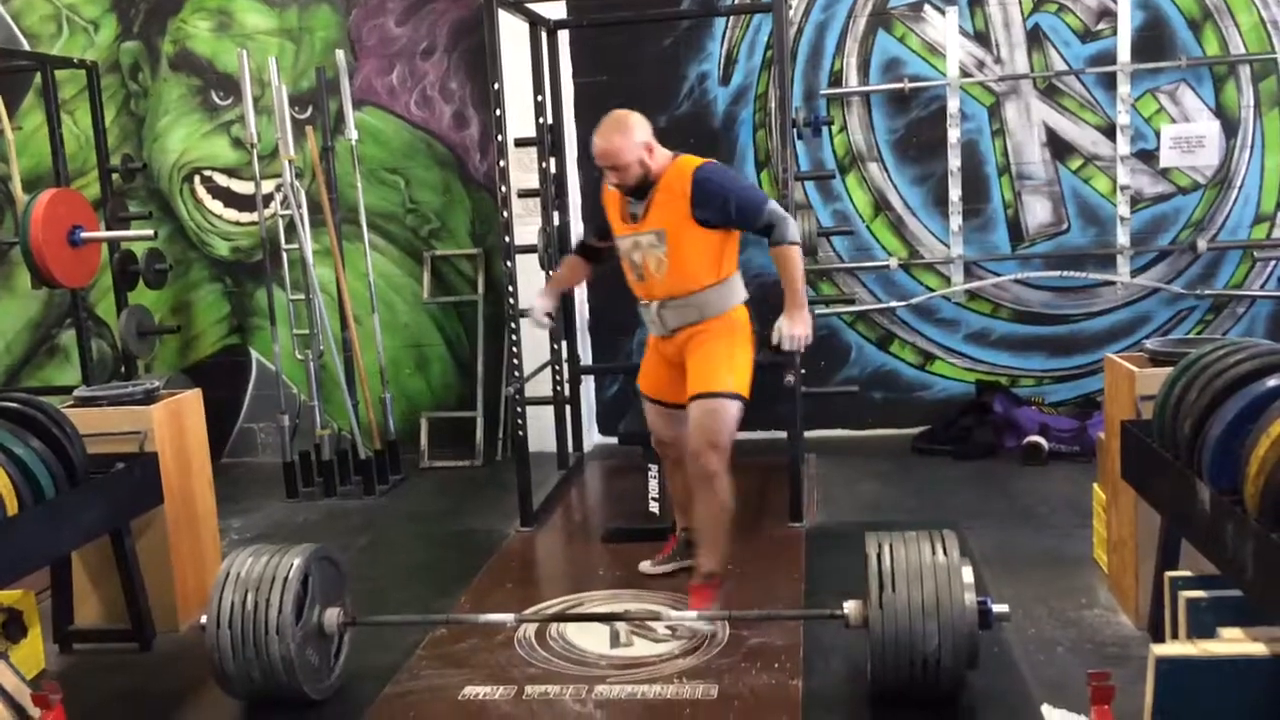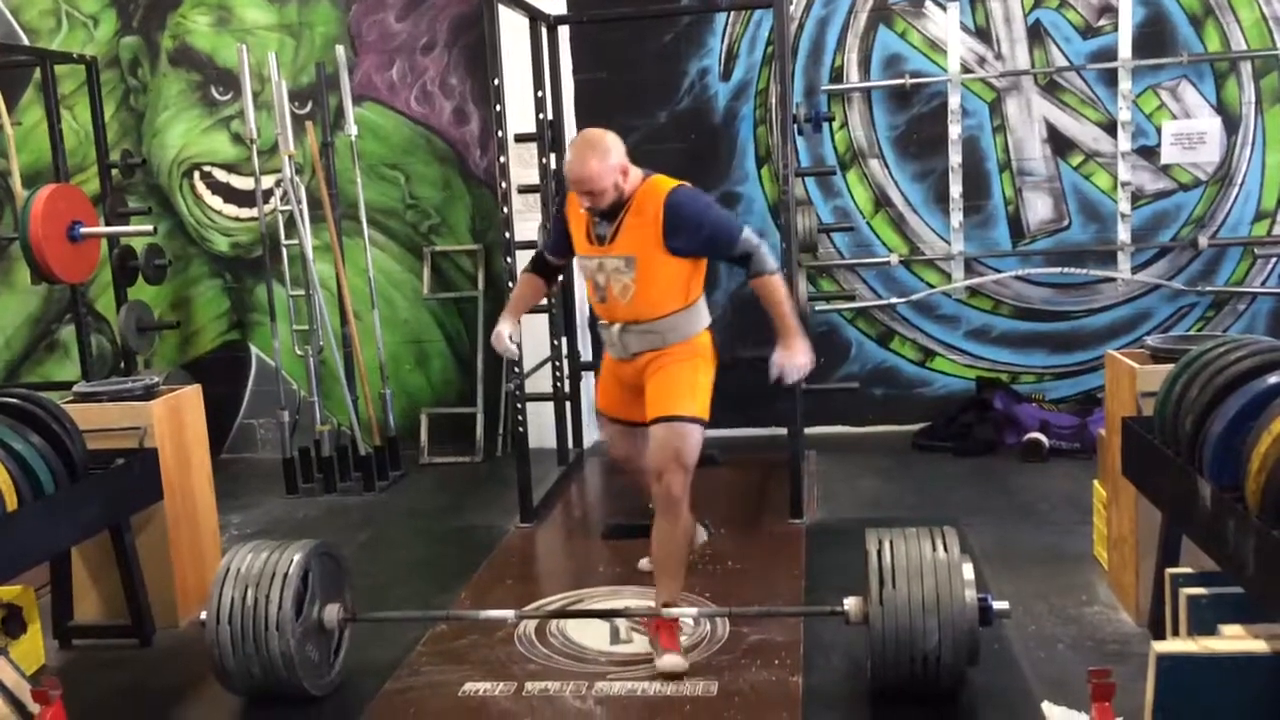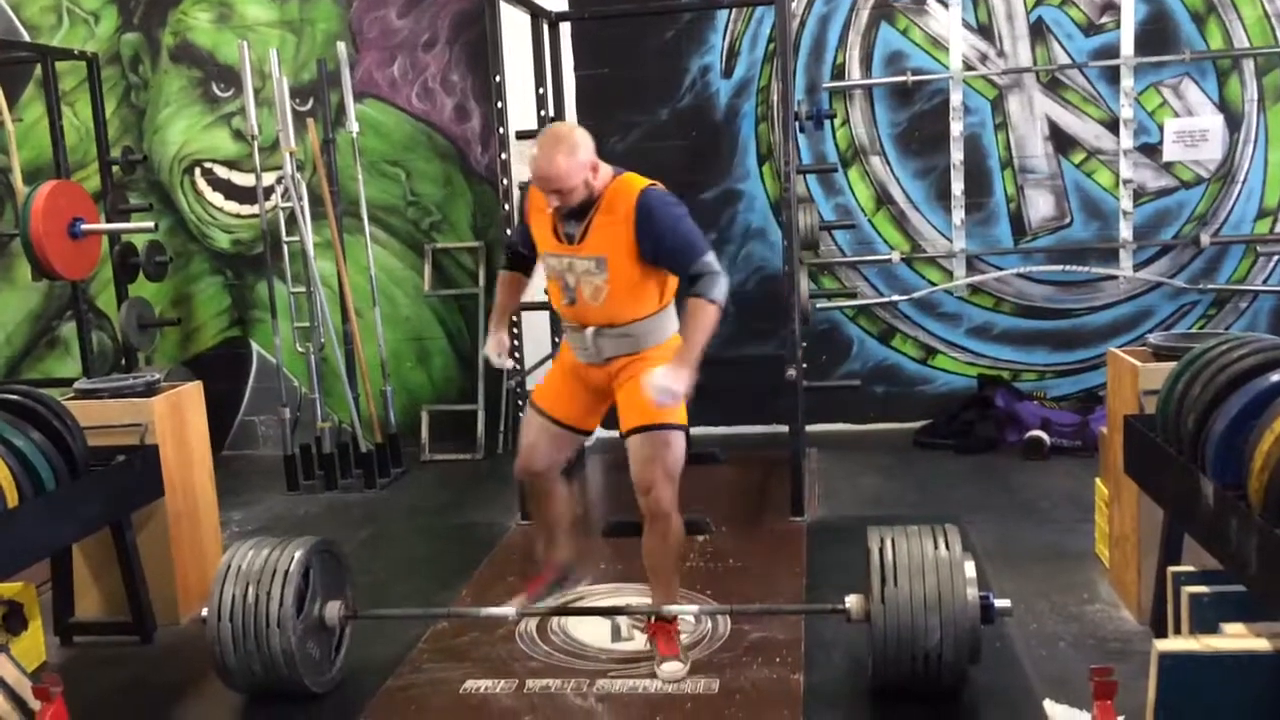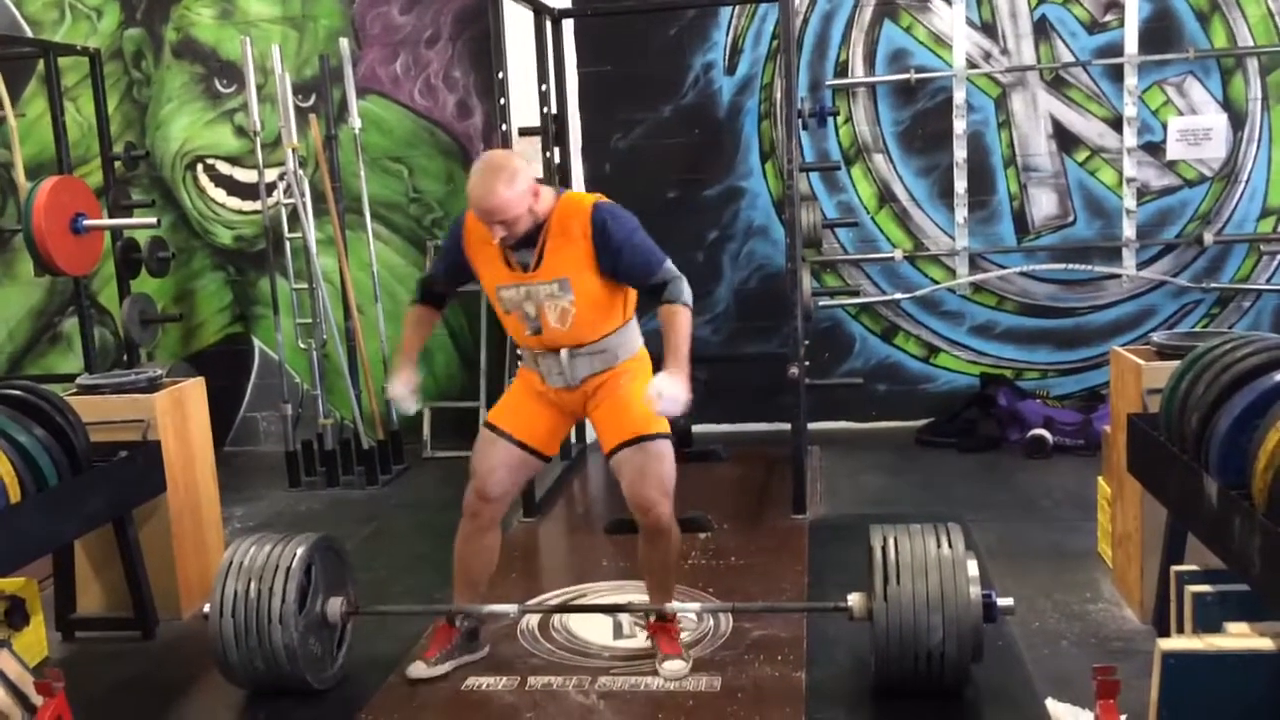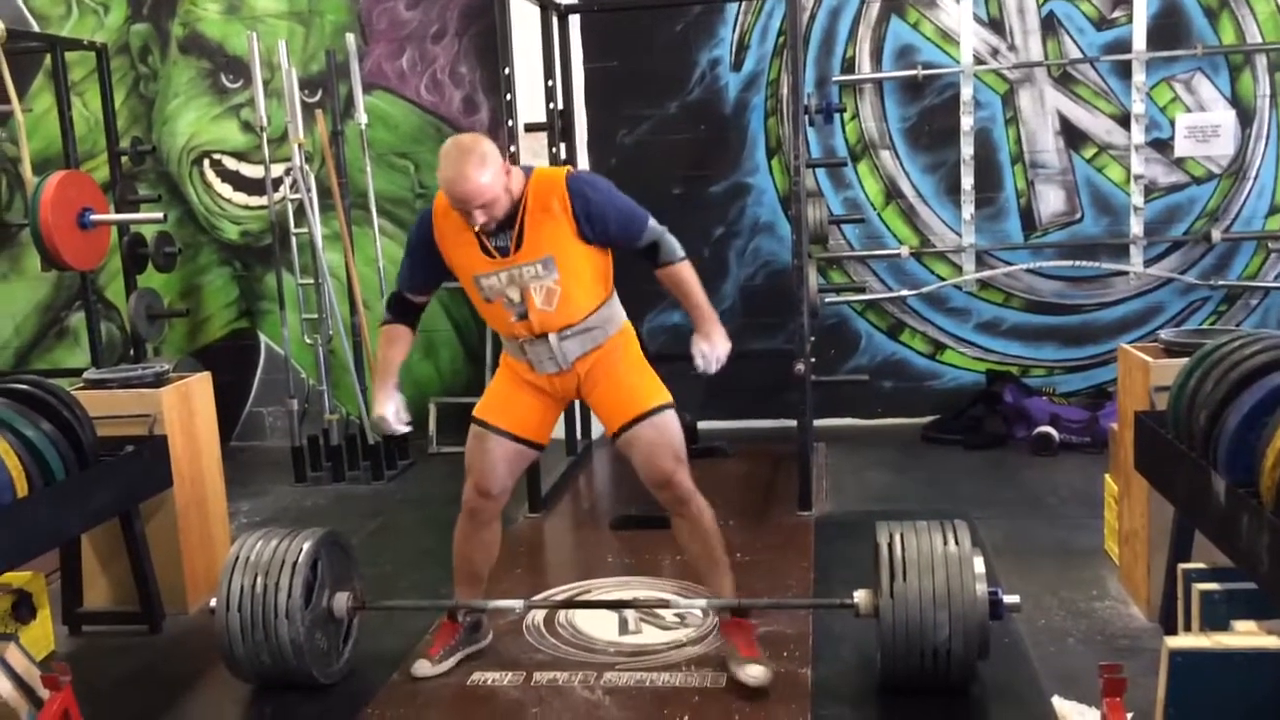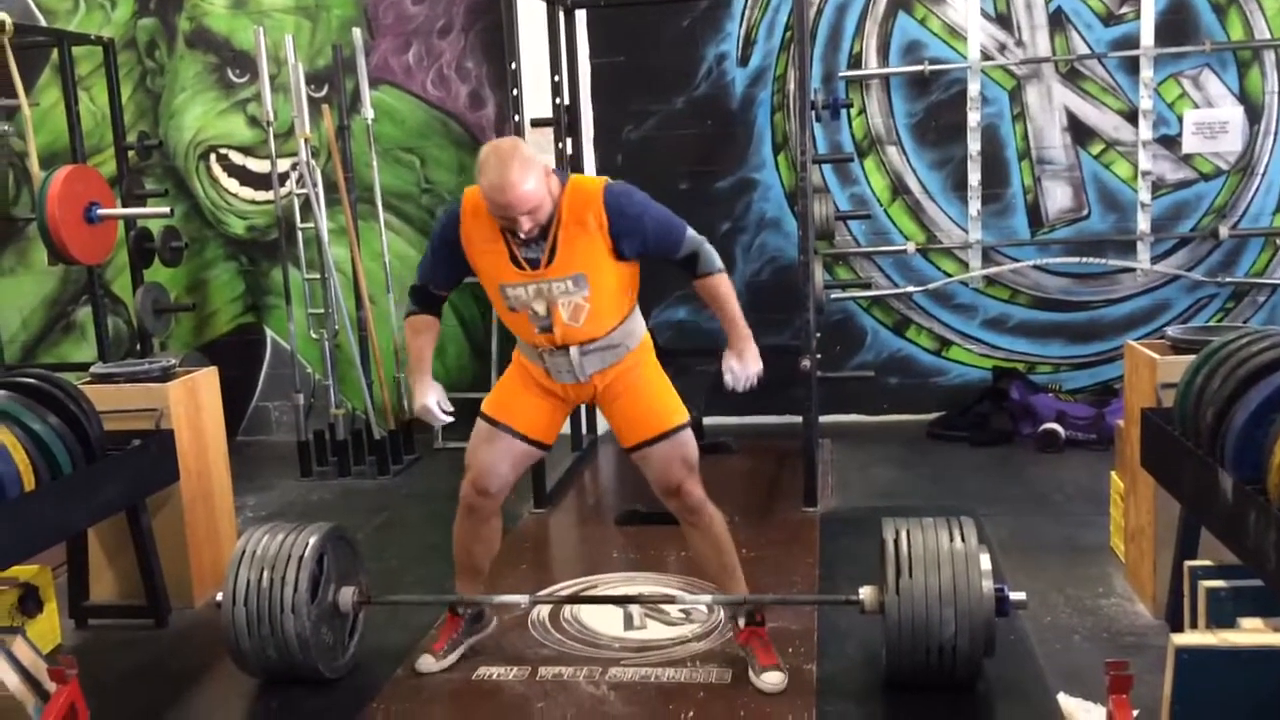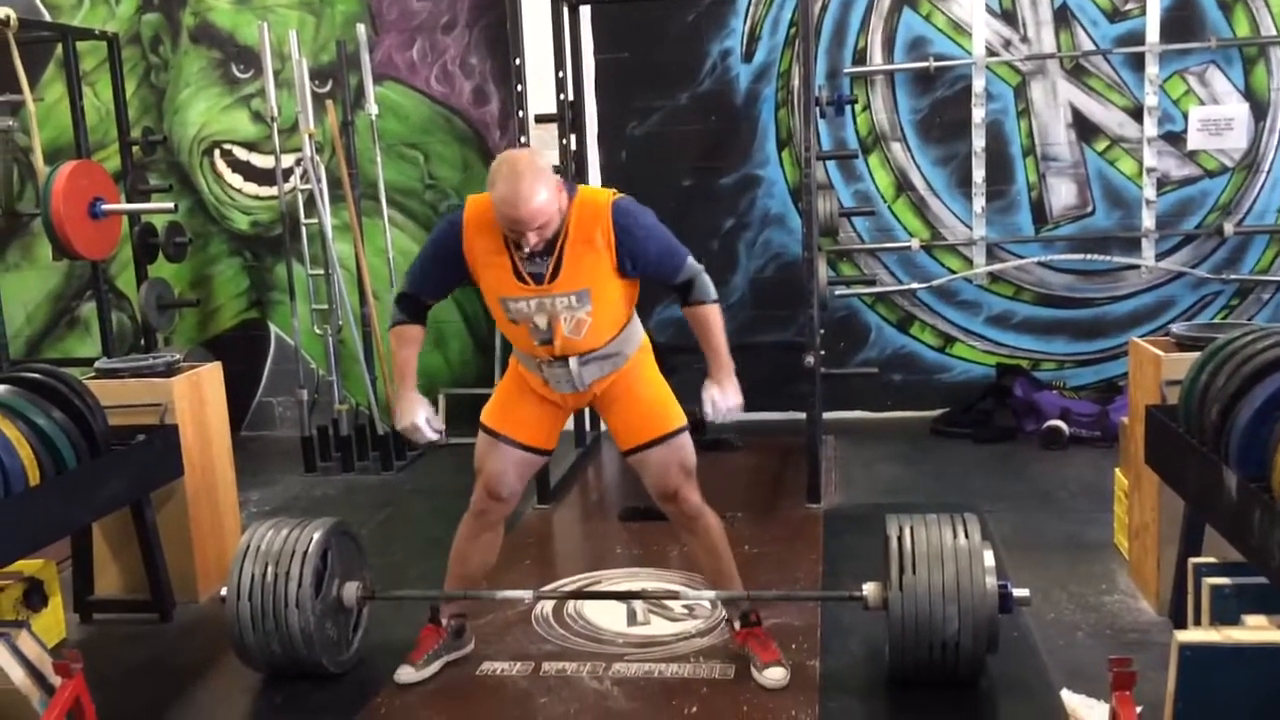
dt=0.2s
person 1, frame 1
left shoulder: (701, 181)
right shoulder: (612, 190)
left elbow: (779, 226)
right elbow: (589, 250)
left wrist: (796, 308)
right wrist: (550, 292)
left hip: (716, 328)
right hip: (662, 334)
left knee: (706, 454)
right knee: (670, 450)
left ankle: (709, 579)
right ankle: (690, 536)
person 1, frame 2
left shoulder: (675, 206)
right shoulder: (573, 206)
left elbow: (755, 255)
right elbow: (545, 264)
left wrist: (791, 336)
right wrist: (510, 316)
left hip: (678, 352)
right hip: (617, 352)
left knee: (668, 481)
right knee: (626, 457)
left ankle: (665, 618)
right ankle: (679, 529)
person 1, frame 3
left shoulder: (645, 207)
right shoulder: (539, 202)
left elbow: (709, 279)
right elbow: (517, 258)
left wrist: (684, 366)
right wrist: (498, 325)
left hip: (650, 356)
right hip: (579, 354)
left knee: (655, 495)
right knee: (532, 467)
left ankle: (662, 623)
right ankle: (558, 567)
person 1, frame 4
left shoulder: (595, 221)
right shoulder: (469, 233)
left elbow: (671, 288)
right elbow: (433, 292)
left wrist: (675, 371)
right wrist: (406, 364)
left hip: (614, 371)
right hip: (540, 378)
left knee: (653, 509)
right knee: (482, 500)
left ankle: (663, 621)
right ankle: (462, 629)
person 1, frame 5
left shoulder: (572, 192)
right shoulder: (437, 223)
left elbow: (658, 245)
right elbow: (403, 305)
left wrist: (707, 326)
right wrist: (384, 385)
left hip: (604, 350)
right hip: (525, 365)
left knee: (673, 484)
right knee: (481, 496)
left ankle: (734, 620)
right ankle: (467, 622)
person 1, frame 6
left shoulder: (609, 205)
right shoulder: (464, 221)
left elbow: (695, 254)
right elbow: (425, 297)
left wrist: (739, 342)
right wrist: (420, 377)
left hip: (621, 360)
right hip: (537, 367)
left knee: (685, 493)
right knee: (479, 491)
left ankle: (749, 627)
right ankle: (466, 615)
person 1, frame 7
left shoulder: (614, 219)
right shoulder: (463, 230)
left elbow: (692, 282)
right elbow: (411, 303)
left wrist: (722, 373)
right wrist: (406, 391)
left hip: (620, 365)
right hip: (535, 373)
left knee: (682, 499)
right knee: (489, 501)
left ankle: (746, 627)
right ankle: (447, 627)
